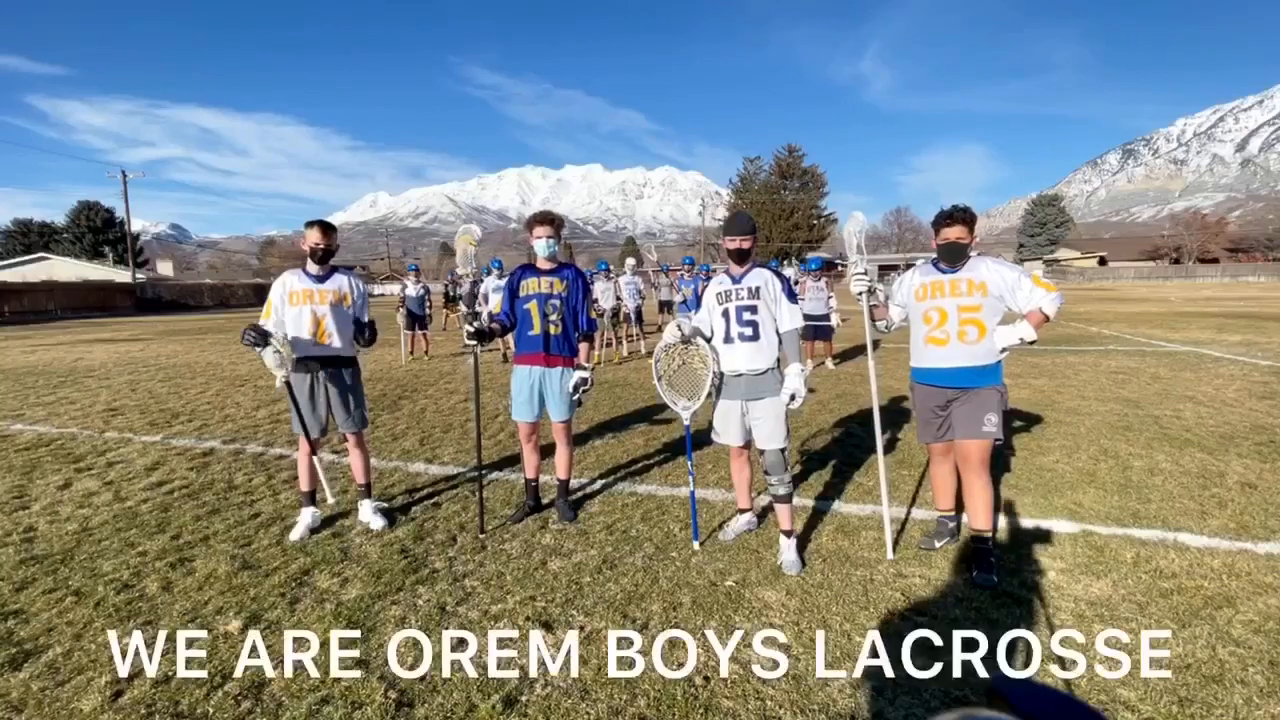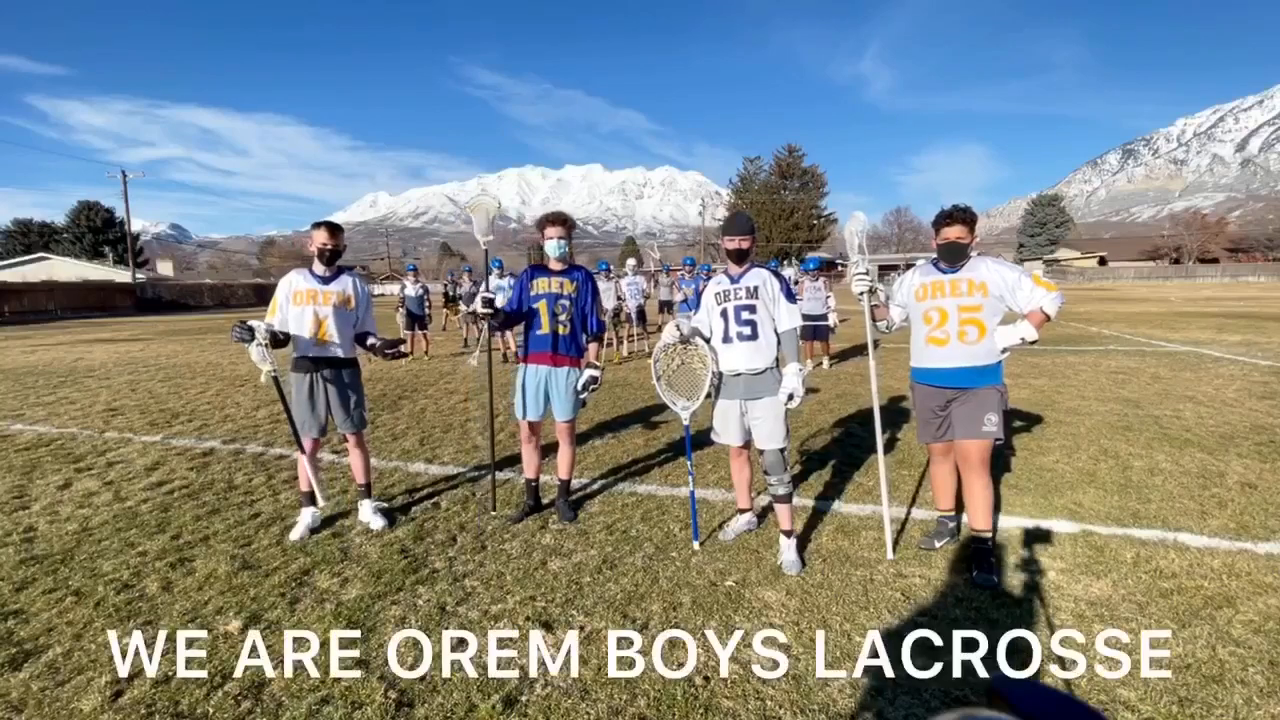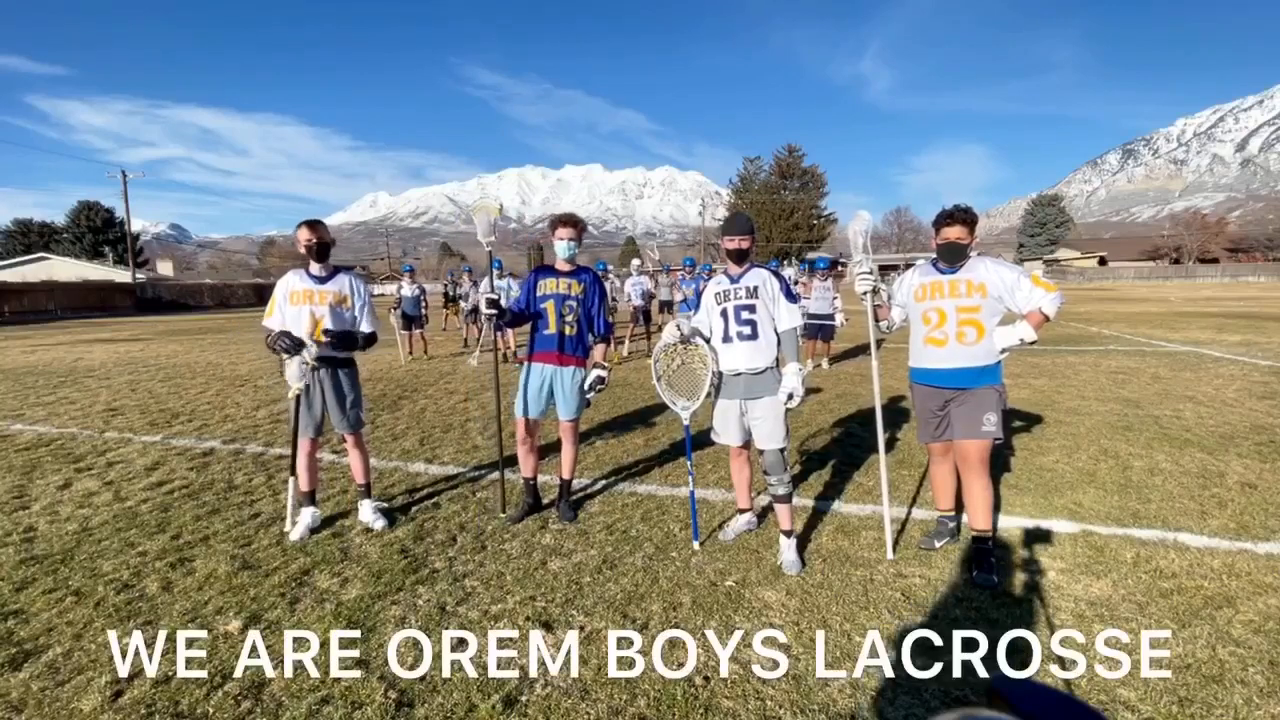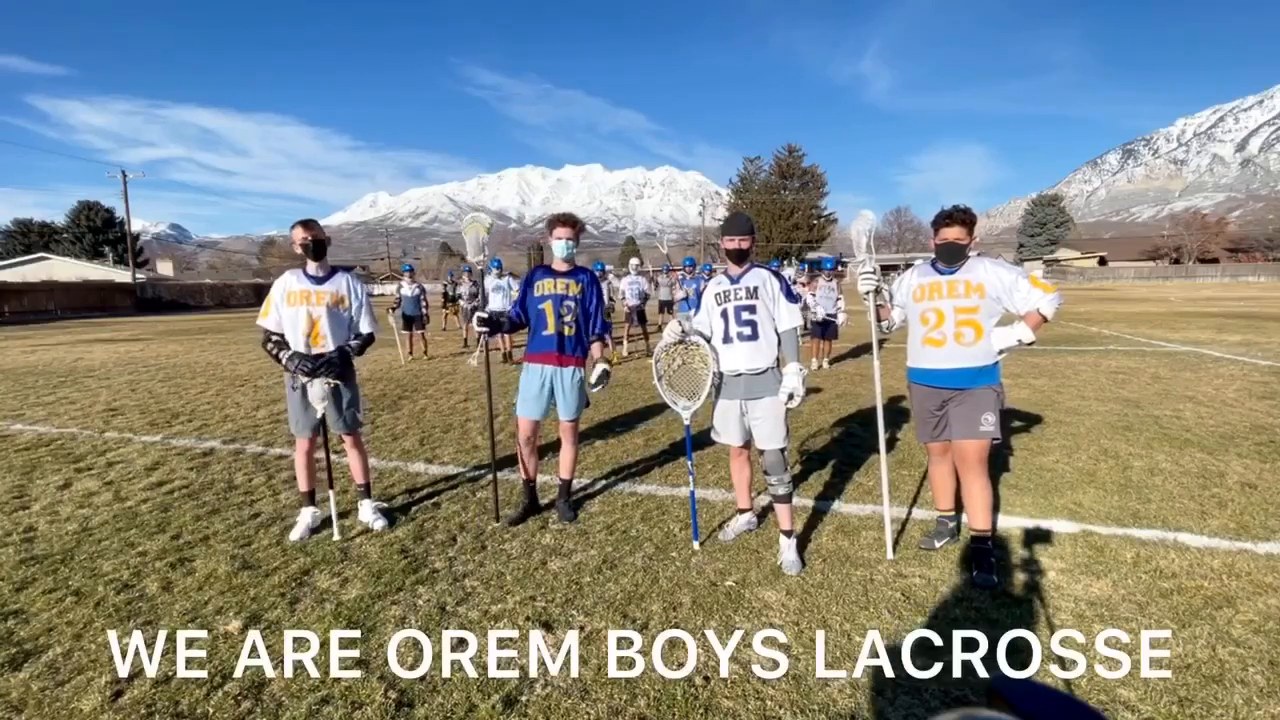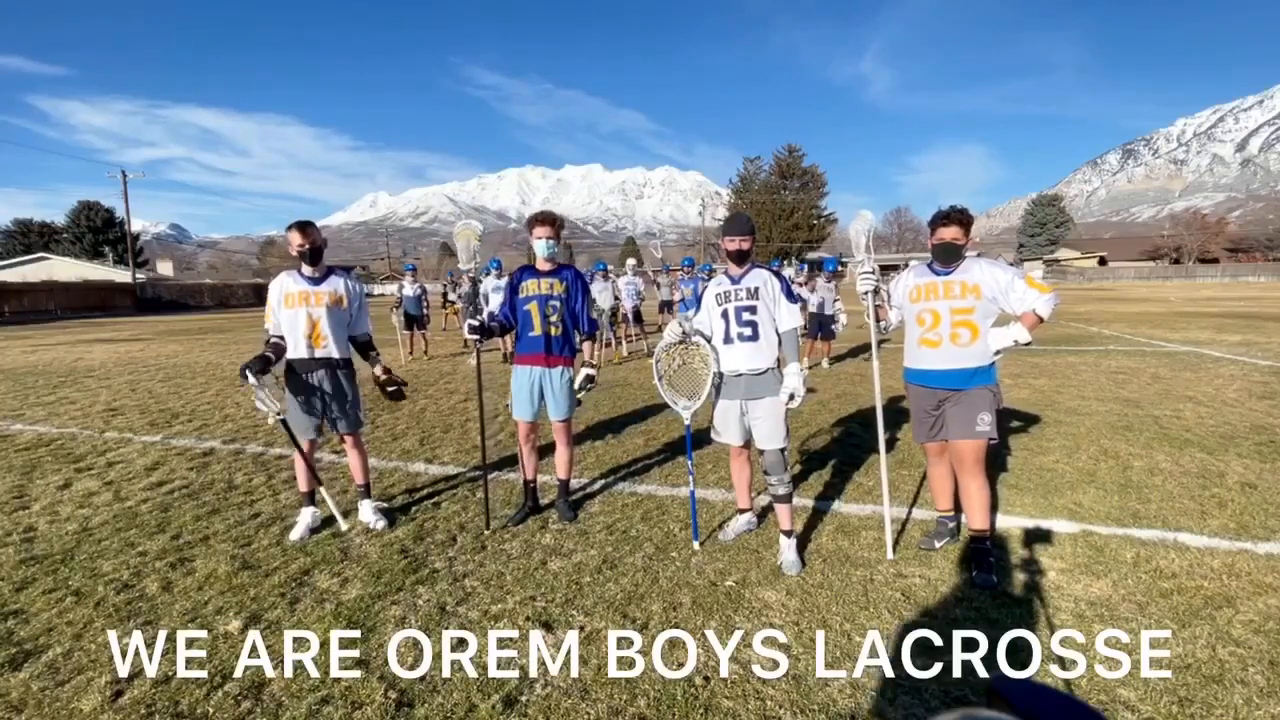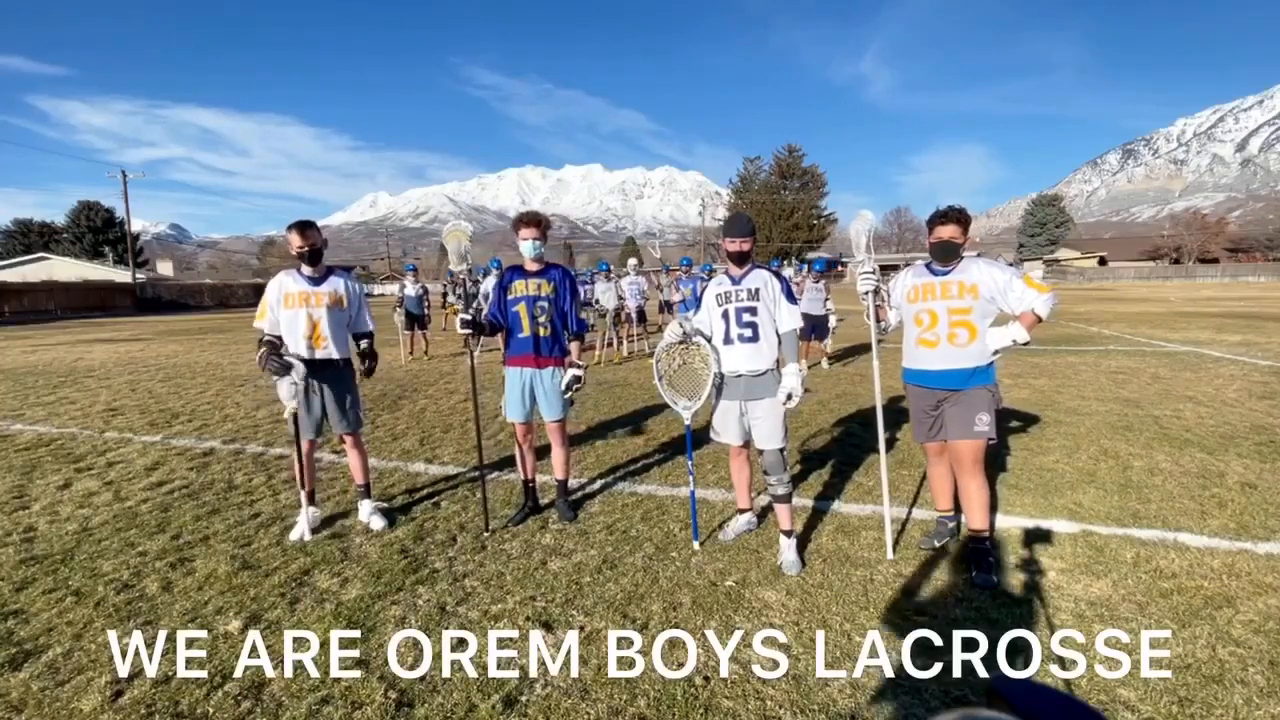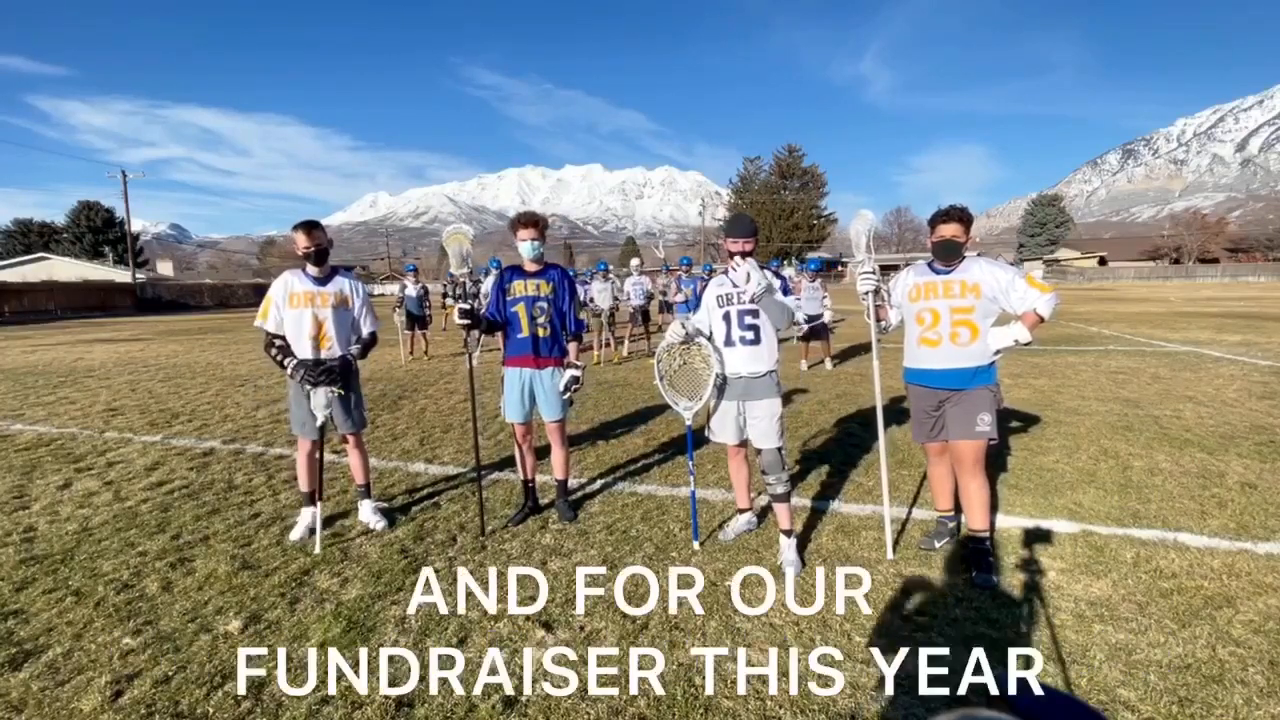
dt=0.5s
person 1, frame 1
left shoulder: (996, 272)
right shoulder: (914, 278)
left elbow: (1048, 296)
right elbow: (887, 319)
left wrist: (1018, 333)
right wrist: (870, 296)
left hip: (979, 383)
right hip: (929, 382)
left knee: (974, 462)
right knee: (940, 453)
left ankle: (983, 547)
right ankle: (947, 523)
person 1, frame 2
left shoulder: (995, 272)
right shoulder: (914, 278)
left elbow: (1048, 296)
right elbow: (888, 319)
left wrist: (1018, 333)
right wrist: (871, 296)
left hip: (979, 383)
right hip: (929, 383)
left knee: (974, 462)
right knee: (940, 453)
left ankle: (983, 547)
right ankle: (947, 523)
person 1, frame 3
left shoulder: (995, 273)
right shoulder: (913, 278)
left elbow: (1048, 296)
right elbow: (888, 320)
left wrist: (1018, 334)
right wrist: (874, 295)
left hip: (978, 383)
right hip: (928, 383)
left knee: (974, 462)
right knee: (939, 453)
left ankle: (983, 547)
right ankle: (947, 523)
person 1, frame 4
left shoulder: (994, 273)
right shoulder: (912, 278)
left elbow: (1046, 297)
right elbow: (888, 319)
left wrist: (1016, 335)
right wrist: (875, 296)
left hip: (976, 383)
right hip: (926, 383)
left knee: (972, 462)
right knee: (938, 453)
left ankle: (982, 547)
right ankle: (946, 523)
person 1, frame 5
left shoulder: (990, 274)
right shoulder: (909, 279)
left elbow: (1043, 297)
right elbow: (886, 319)
left wrist: (1012, 334)
right wrist: (872, 296)
left hip: (972, 383)
right hip: (922, 383)
left knee: (969, 462)
right knee: (935, 453)
left ankle: (981, 547)
right ankle: (946, 523)
person 1, frame 6
left shoulder: (988, 274)
right shoulder: (908, 279)
left elbow: (1041, 297)
right elbow: (885, 319)
left wrist: (1011, 335)
right wrist: (871, 296)
left hip: (971, 383)
right hip: (922, 383)
left knee: (969, 463)
right knee: (936, 454)
left ankle: (980, 546)
right ankle: (946, 523)
person 1, frame 7
left shoulder: (990, 273)
right shoulder: (909, 278)
left elbow: (1043, 297)
right elbow: (885, 318)
left wrist: (1013, 334)
right wrist: (871, 296)
left hip: (973, 382)
right hip: (923, 382)
left knee: (969, 462)
right knee: (936, 453)
left ankle: (980, 545)
right ankle: (946, 522)
person 2, frame 1
left shoulder: (771, 280)
right shoulder: (714, 287)
left elbow: (789, 329)
right elbow: (705, 329)
left wrist: (795, 371)
right wrist: (684, 329)
left hip: (766, 381)
right hip: (728, 383)
left knee: (774, 458)
right knee: (737, 451)
left ankle: (787, 539)
right ankle: (745, 514)
person 2, frame 2
left shoulder: (770, 279)
right shoulder: (712, 287)
left elbow: (787, 328)
right elbow: (704, 328)
left wrist: (793, 370)
right wrist: (683, 328)
left hip: (765, 381)
right hip: (727, 382)
left knee: (774, 459)
right knee: (737, 450)
left ankle: (787, 539)
right ankle: (745, 514)
person 2, frame 3
left shoulder: (770, 279)
right shoulder: (712, 287)
left elbow: (787, 327)
right elbow: (704, 329)
left wrist: (793, 369)
right wrist: (683, 328)
left hip: (765, 381)
right hip: (727, 383)
left knee: (774, 458)
right knee: (737, 450)
left ankle: (787, 539)
right ankle: (745, 514)
person 2, frame 4
left shoulder: (770, 279)
right shoulder: (712, 288)
left elbow: (787, 328)
right elbow: (704, 331)
left wrist: (793, 370)
right wrist: (683, 328)
left hip: (765, 381)
right hip: (727, 383)
left knee: (774, 459)
right knee: (737, 450)
left ankle: (787, 539)
right ankle: (745, 514)
person 2, frame 5
left shoulder: (771, 280)
right shoulder: (713, 288)
left elbow: (788, 328)
right elbow: (705, 330)
left wrist: (794, 370)
right wrist: (683, 329)
left hip: (765, 381)
right hip: (727, 383)
left knee: (774, 459)
right knee: (737, 450)
left ankle: (787, 539)
right ankle: (745, 514)
person 2, frame 6
left shoulder: (771, 280)
right shoulder: (713, 287)
left elbow: (788, 329)
right elbow: (704, 330)
left wrist: (792, 370)
right wrist: (682, 328)
left hip: (765, 382)
right hip: (727, 383)
left knee: (773, 459)
right knee: (736, 450)
left ankle: (787, 539)
right ankle: (745, 514)
person 2, frame 7
left shoulder: (770, 279)
right shoulder: (714, 286)
left elbow: (786, 320)
right elbow: (704, 326)
left wrist: (758, 287)
right wrist: (684, 328)
left hip: (762, 382)
right hip: (726, 382)
left knee: (771, 458)
right knee: (734, 450)
left ankle: (787, 539)
right ankle: (745, 514)
person 3, frame 1
left shoulder: (351, 283)
right shoulder: (286, 283)
left elbow: (363, 334)
right elbow: (275, 331)
left wrist: (368, 334)
right wrist: (258, 336)
left hip: (343, 368)
right hip: (305, 370)
left knee: (355, 438)
right knee: (307, 442)
left ankle: (366, 504)
right ankle: (308, 511)
person 3, frame 2
left shoulder: (355, 284)
right shoulder: (291, 282)
left elbow: (362, 333)
right elbow: (280, 334)
left wrist: (380, 346)
right wrist: (256, 334)
left hip: (344, 369)
right hip: (306, 370)
left knee: (355, 437)
right knee: (308, 442)
left ankle: (366, 504)
right ankle: (308, 511)
person 3, frame 3
left shoulder: (353, 283)
right shoulder: (288, 283)
left elbow: (370, 335)
right elbow: (272, 336)
left wrist: (349, 339)
right wrist: (281, 341)
left hip: (341, 369)
right hip: (303, 370)
left knee: (353, 437)
right knee: (306, 442)
left ankle: (366, 504)
right ankle: (308, 511)
person 3, frame 4
left shoulder: (349, 284)
right shoulder: (285, 283)
left elbow: (367, 334)
right elbow: (270, 337)
left wrist: (344, 354)
right wrist: (289, 358)
left hip: (338, 372)
right hip: (300, 375)
left knee: (352, 437)
right knee: (304, 442)
left ankle: (366, 504)
right ankle: (308, 511)
person 3, frame 5
left shoulder: (348, 284)
right shoulder: (281, 285)
left elbow: (360, 336)
right elbow: (278, 337)
left wrist: (379, 368)
right wrist: (264, 361)
left hip: (339, 370)
right hip: (300, 373)
left knee: (352, 438)
right knee: (304, 442)
left ankle: (367, 503)
right ankle: (309, 510)
person 3, frame 6
left shoulder: (347, 284)
right shoulder: (280, 285)
left elbow: (362, 331)
right elbow: (271, 334)
left wrist: (367, 352)
right wrist: (267, 355)
left hip: (338, 371)
right hip: (300, 374)
left knee: (351, 438)
right knee: (305, 443)
left ankle: (366, 504)
right ankle: (309, 510)
person 3, frame 7
left shoulder: (351, 284)
right shoulder: (284, 285)
left elbow: (369, 335)
right elbow: (272, 339)
left wrist: (347, 361)
right wrist: (295, 367)
left hip: (342, 374)
right hip: (304, 377)
left knee: (353, 438)
right knee: (307, 443)
left ankle: (366, 504)
right ankle: (309, 510)
person 4, frame 1
left shoulder: (572, 276)
right shoulder: (520, 276)
left elbow: (585, 327)
right elbow: (507, 320)
left wrist: (584, 367)
right wrist: (487, 331)
left hip: (561, 365)
right hip: (525, 364)
left knee: (562, 431)
right knee: (527, 434)
left ankle: (562, 497)
right ankle: (531, 498)
person 4, frame 2
left shoulder: (582, 277)
right shoulder: (530, 275)
left elbow: (593, 327)
right elbow: (512, 316)
left wrist: (593, 366)
right wrist: (494, 312)
left hip: (567, 365)
right hip: (532, 363)
left knee: (565, 432)
right knee: (528, 432)
left ankle: (563, 497)
right ankle: (532, 498)
person 4, frame 3
left shoulder: (589, 279)
right shoulder: (537, 276)
left elbow: (601, 328)
right elbow: (520, 314)
left wrist: (600, 366)
right wrist: (501, 312)
left hip: (573, 365)
right hip: (537, 363)
left knee: (569, 432)
right knee: (524, 432)
left ankle: (564, 497)
right ankle: (531, 497)
person 4, frame 4
left shoulder: (586, 279)
right shoulder: (535, 276)
left elbow: (597, 327)
right elbow: (518, 318)
left wrist: (600, 363)
right wrist: (495, 323)
left hip: (572, 365)
right hip: (536, 363)
left knee: (569, 432)
right knee: (526, 434)
left ankle: (564, 497)
right ankle: (529, 498)
person 4, frame 5
left shoulder: (571, 276)
right shoulder: (520, 277)
left elbow: (585, 325)
right elbow: (507, 320)
left wrist: (588, 364)
right wrist: (486, 329)
left hip: (560, 365)
right hip: (525, 364)
left knee: (562, 432)
right knee: (526, 434)
left ankle: (563, 497)
right ankle: (530, 499)
person 4, frame 6
left shoulder: (560, 276)
right shoulder: (508, 277)
left elbow: (574, 325)
right elbow: (497, 321)
left wrist: (576, 364)
right wrist: (478, 326)
left hip: (551, 365)
right hip: (517, 366)
left knee: (557, 432)
right knee: (522, 435)
left ankle: (562, 497)
right ankle: (530, 499)
person 4, frame 7
left shoulder: (559, 276)
right shoulder: (506, 278)
left elbow: (573, 326)
right elbow: (494, 321)
left wrist: (574, 365)
right wrist: (475, 320)
left hip: (551, 366)
right hip: (516, 366)
left knee: (556, 433)
right knee: (522, 435)
left ankle: (562, 498)
right ankle: (530, 499)
